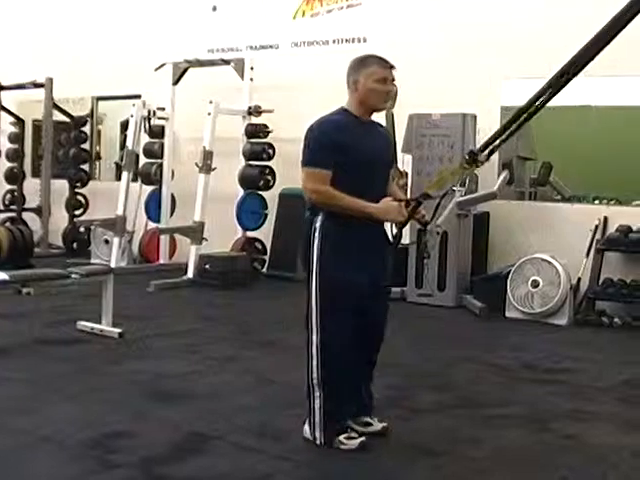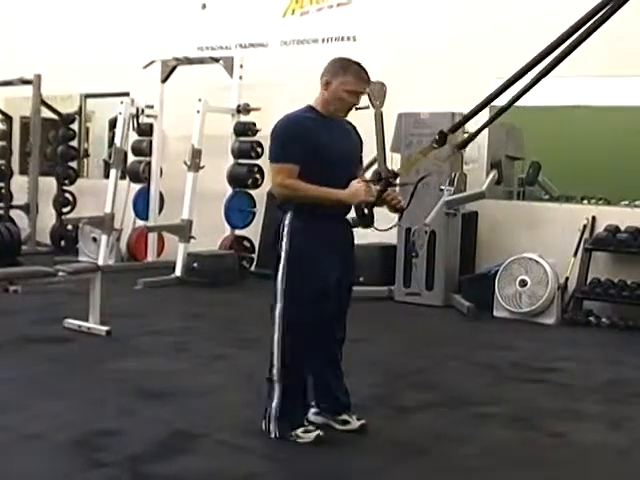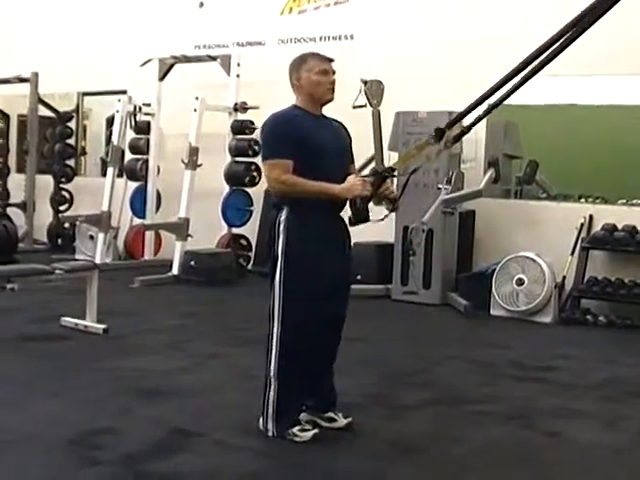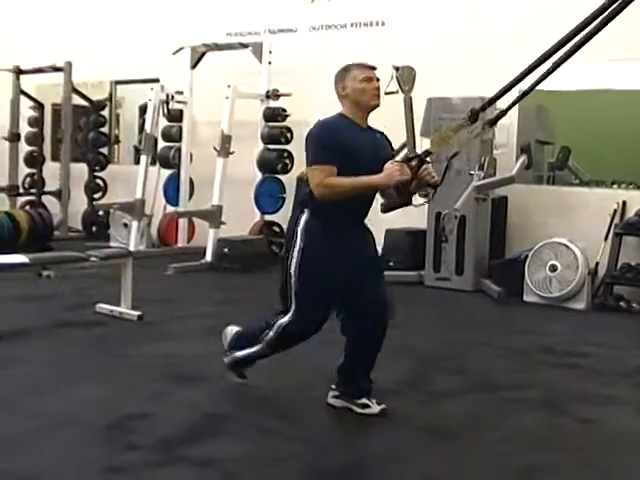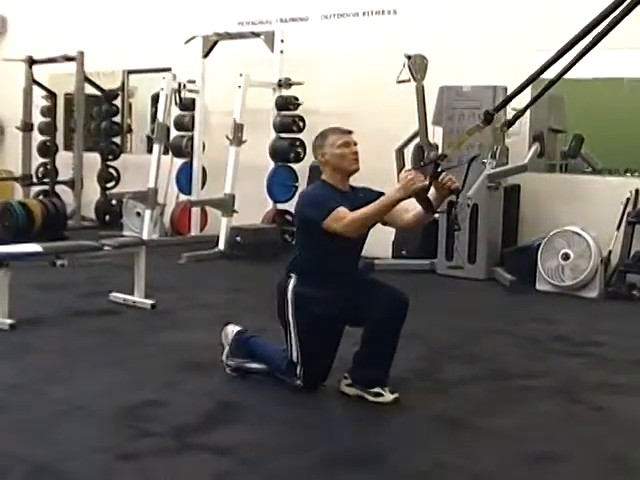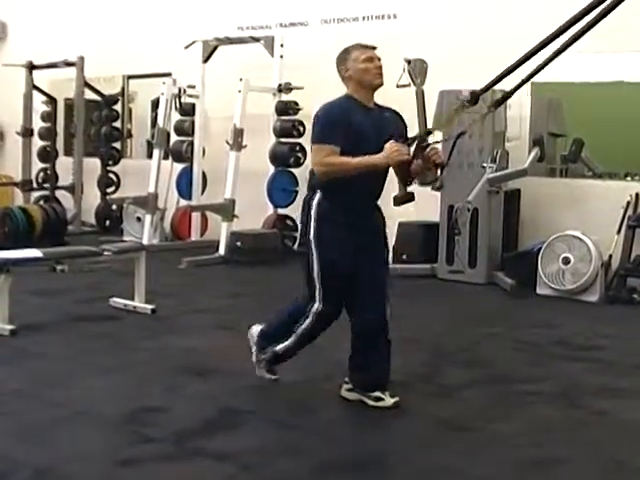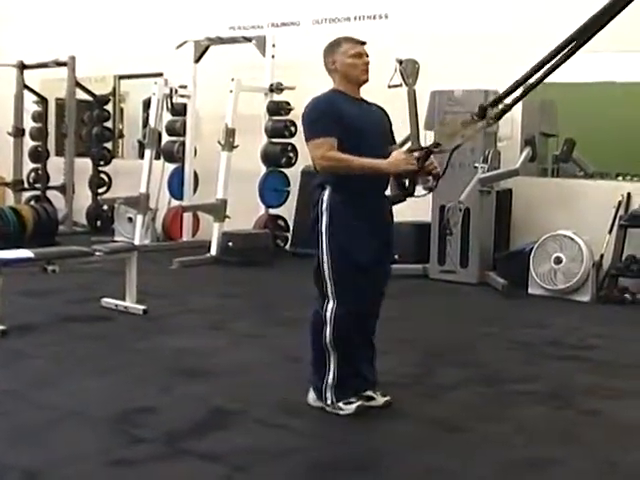
dt=0.7s
person 1, frame 1
left shoulder: (382, 135)
right shoulder: (328, 130)
right elbow: (315, 190)
left wrist: (403, 205)
right wrist: (374, 209)
left hip: (371, 241)
right hip: (333, 240)
left knee: (370, 329)
right knee: (331, 334)
left ankle: (357, 408)
right ankle: (324, 422)
person 1, frame 2
left shoulder: (349, 132)
right shoulder: (294, 126)
right elbow: (282, 185)
left wrist: (379, 194)
right wrist: (343, 195)
left hip: (338, 234)
right hip: (302, 235)
left knee: (331, 326)
right knee: (295, 327)
left ankle: (330, 405)
right ankle: (283, 417)
person 1, frame 3
left shoulder: (337, 129)
right shoulder: (282, 124)
left elbow: (348, 177)
right elbow: (278, 181)
left wrist: (373, 188)
right wrist: (339, 189)
left hip: (334, 230)
right hip: (299, 230)
left knee: (328, 322)
right knee: (292, 325)
left ankle: (318, 403)
right ankle: (279, 416)
person 1, frame 4
left shoulder: (380, 141)
right shoulder: (327, 132)
left elbow: (392, 193)
right elbow: (322, 187)
left wrist: (417, 181)
right wrist: (380, 179)
left hip: (355, 235)
right hip: (316, 234)
left knee: (374, 313)
right knee: (302, 318)
left ankle: (350, 390)
right ankle: (238, 345)
person 1, frame 5
left shoulder: (364, 197)
right shoulder: (314, 198)
left elbow: (408, 219)
right elbow: (349, 226)
left wrist: (437, 197)
right wrist: (399, 192)
left hip: (346, 285)
right hip: (305, 292)
left knee: (392, 305)
right knee: (307, 376)
left ankle: (364, 379)
right ankle: (240, 342)
person 1, frame 6
left shoulder: (392, 119)
right shoulder: (334, 113)
left elbow: (405, 170)
right elbow: (322, 166)
left wrist: (426, 162)
right wrist: (378, 159)
left hip: (368, 216)
right hip: (329, 215)
left knee: (372, 303)
right knee: (325, 303)
left ankle: (365, 383)
right ankle: (268, 342)
person 1, frame 7
left shoulder: (377, 113)
right shoulder: (323, 107)
left elbow: (390, 161)
right elbow: (325, 158)
left wrist: (416, 167)
right wrist: (386, 165)
left hip: (376, 211)
right hip: (340, 211)
left knee: (367, 303)
right knee: (338, 303)
left ankle: (360, 382)
right ankle: (327, 388)
